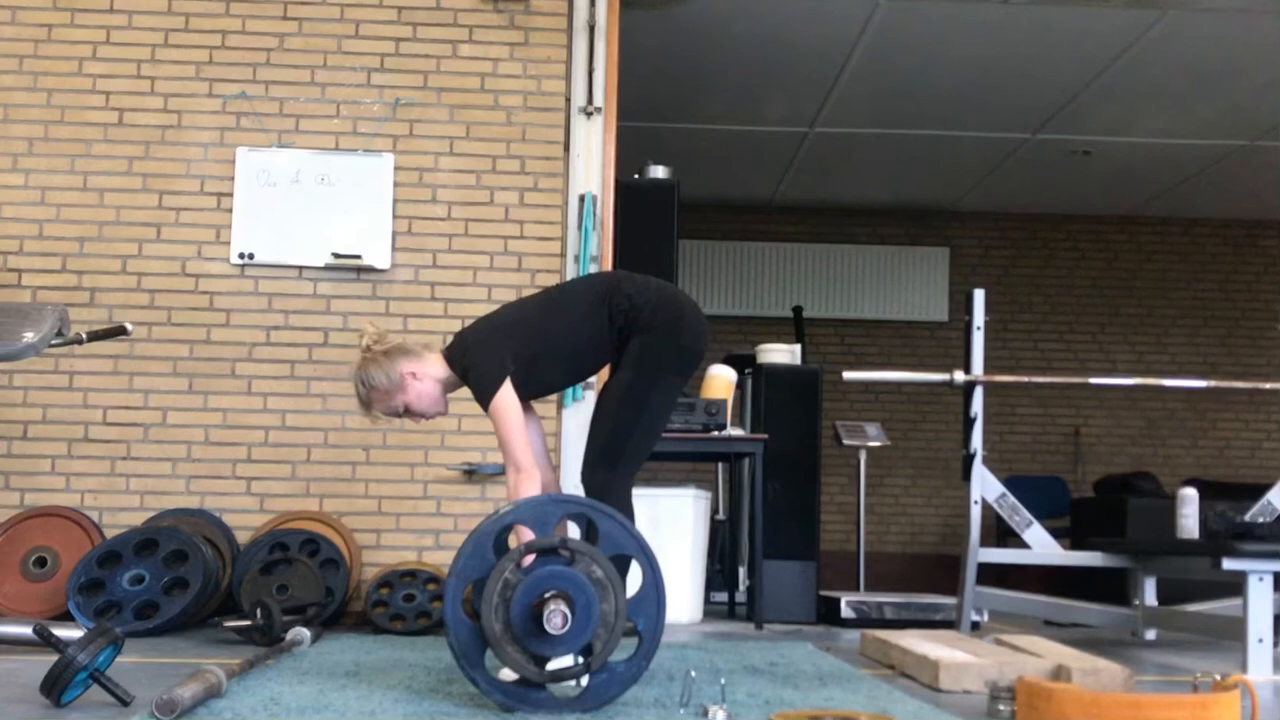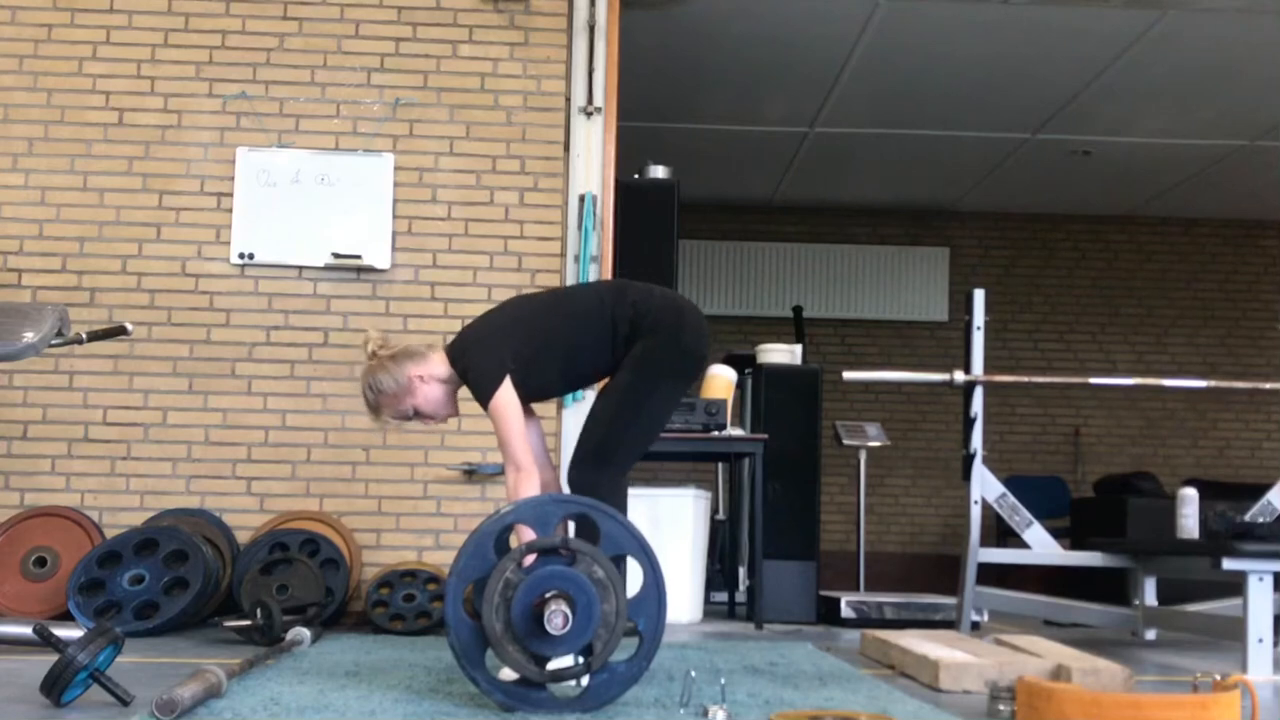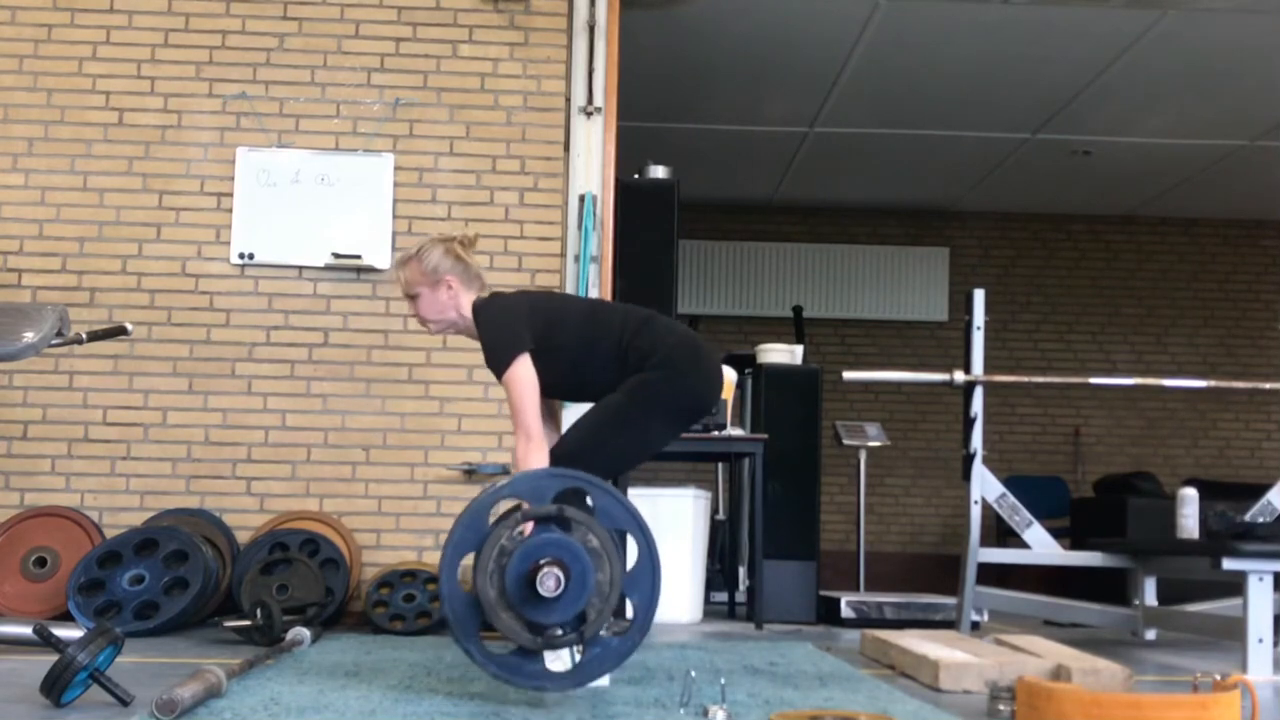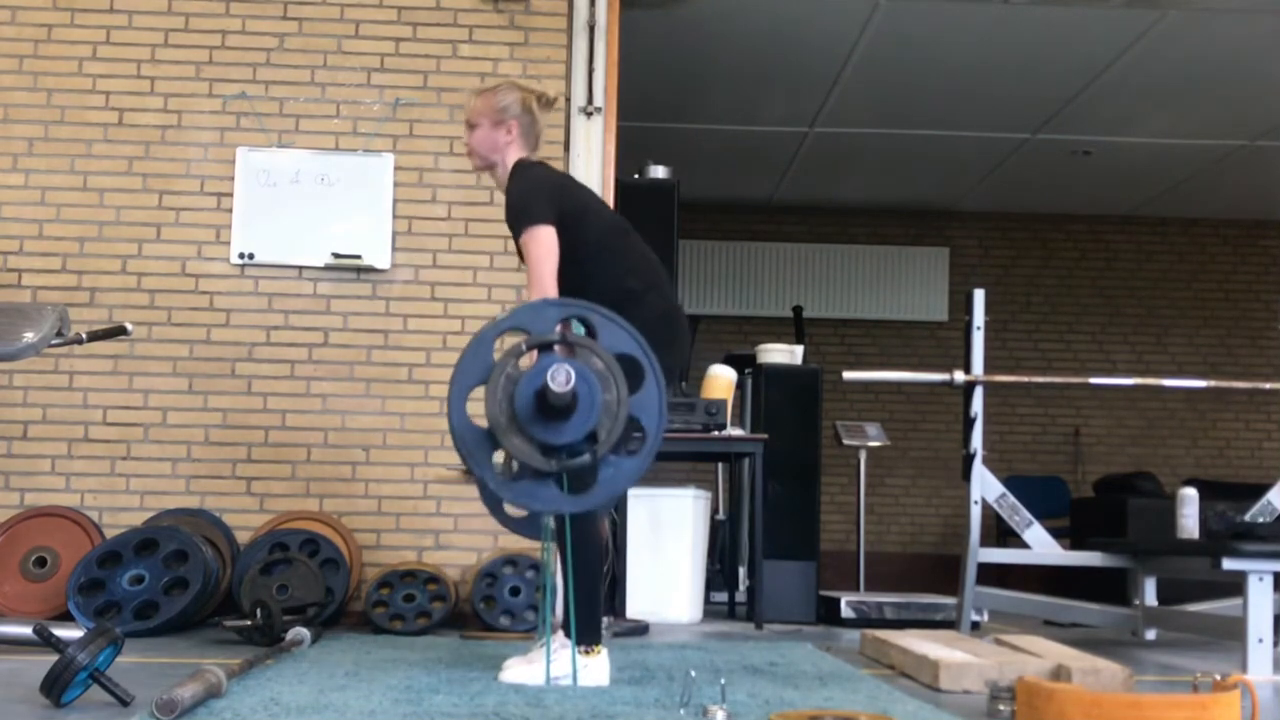
dt=1s
person 1, frame 1
left shoulder: (479, 360)
right shoulder: (482, 359)
left elbow: (522, 472)
right elbow: (540, 469)
left hip: (664, 327)
right hip: (653, 328)
left knee: (605, 476)
right knee: (603, 476)
person 1, frame 2
left shoulder: (478, 359)
right shoulder: (482, 355)
left elbow: (522, 471)
right elbow: (539, 469)
left hip: (668, 334)
right hip: (662, 336)
left knee: (591, 476)
right knee: (591, 478)
person 1, frame 3
left shoulder: (494, 318)
right shoulder: (507, 317)
left elbow: (530, 437)
right elbow: (544, 433)
left hip: (674, 372)
right hip: (676, 371)
right knee: (572, 472)
person 1, frame 4
left shoulder: (528, 187)
right shoulder: (540, 185)
left elbow: (544, 298)
right elbow: (557, 294)
left hip: (641, 339)
right hip: (643, 336)
left knee: (572, 486)
right knee: (569, 485)
left ankle: (585, 651)
right ankle: (578, 636)
